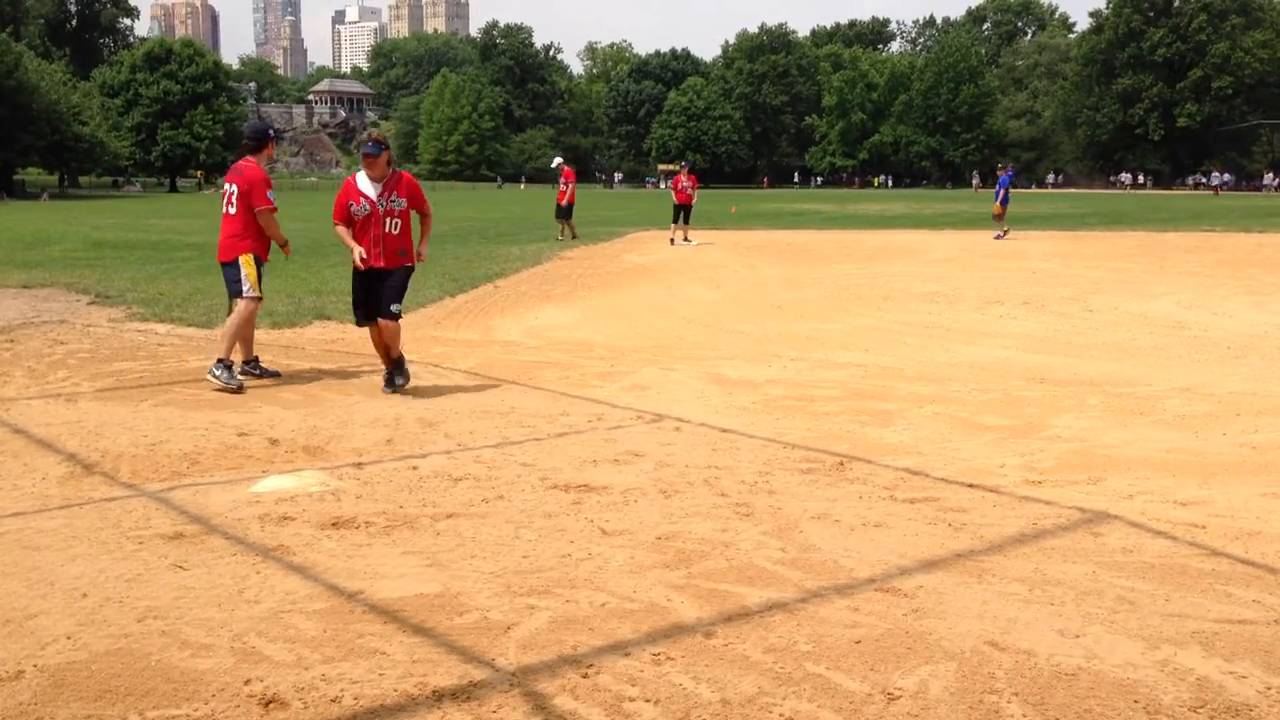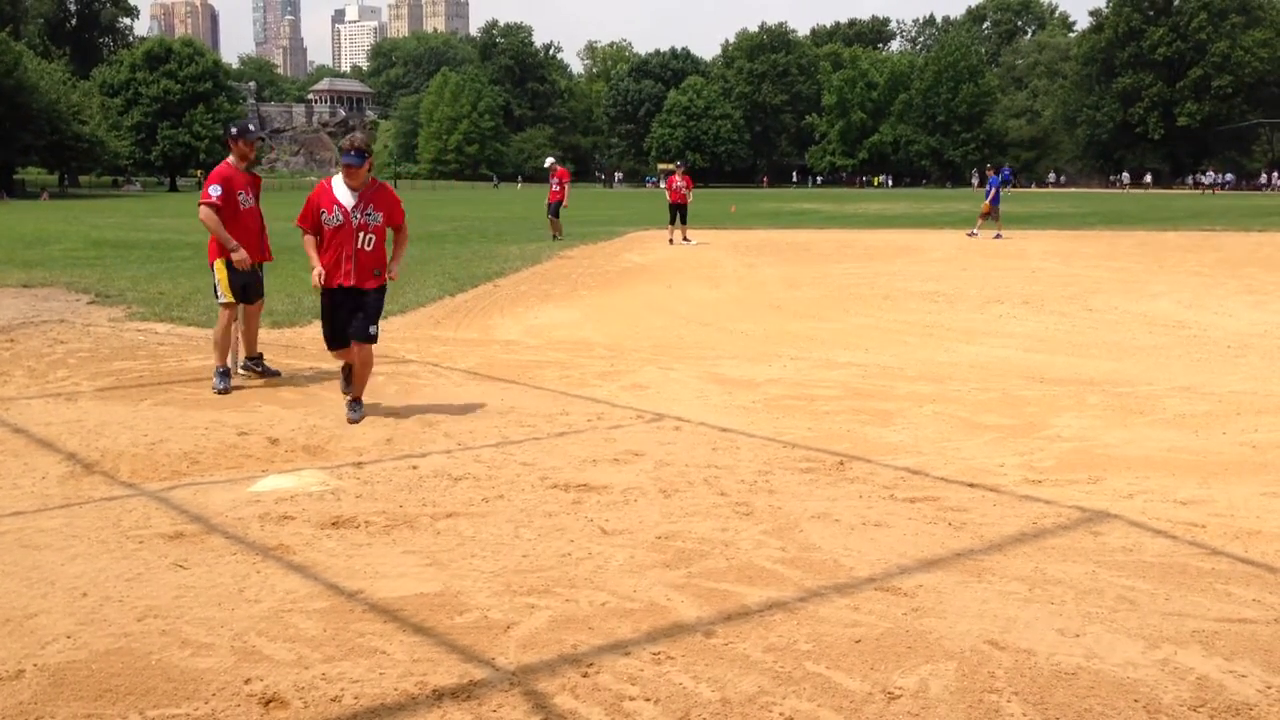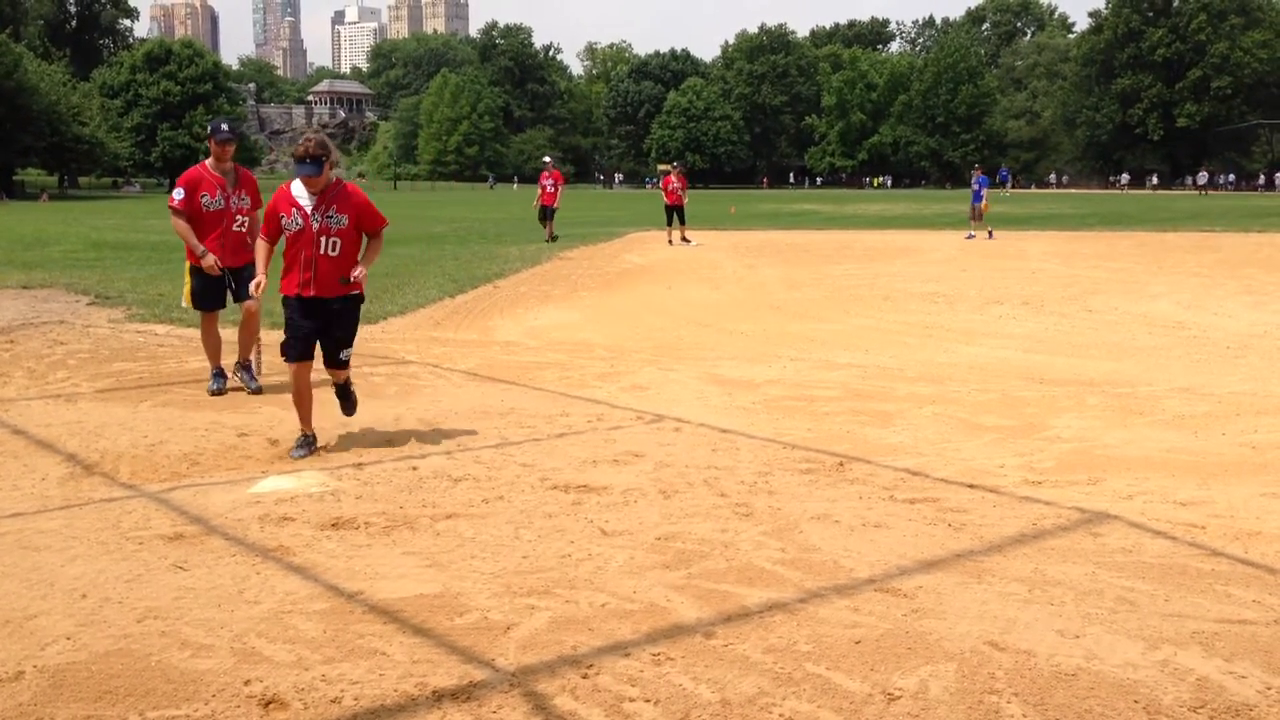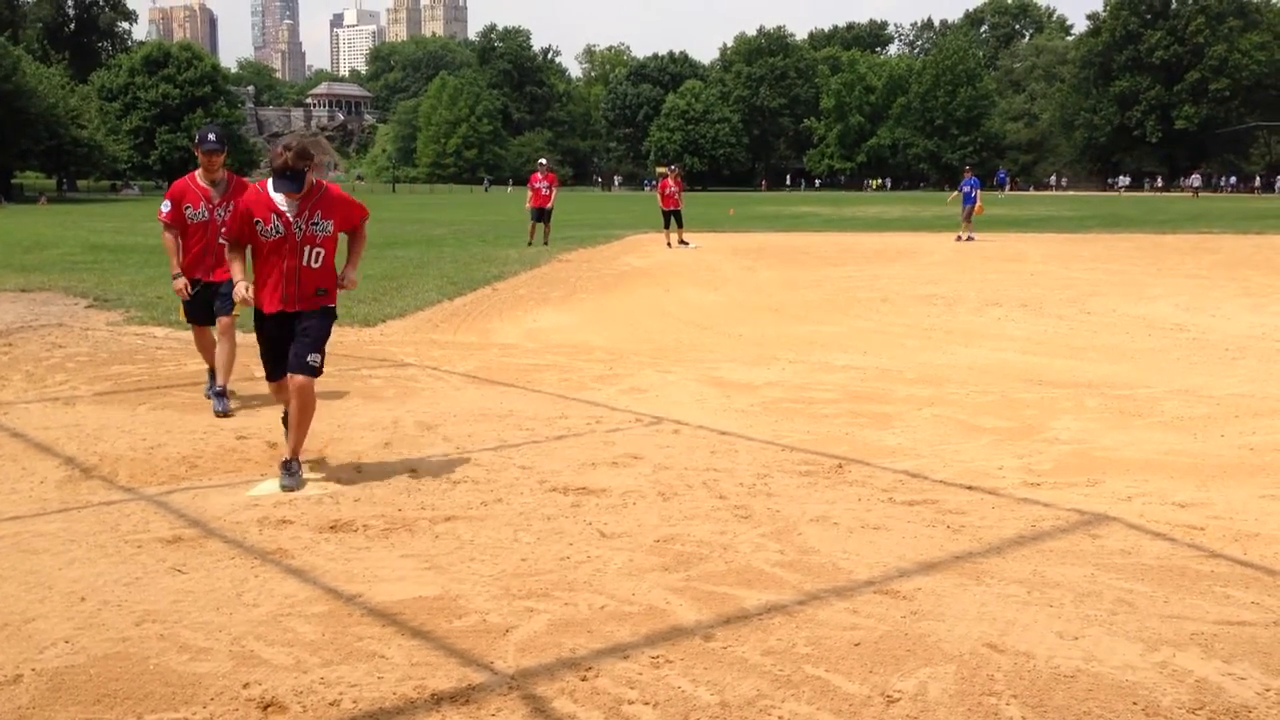
dt=0.3s
person 1, frame 1
left shoulder: (405, 182)
right shoulder: (350, 186)
left elbow: (425, 213)
right elbow: (340, 224)
left wrist: (423, 245)
right wrist: (354, 247)
left hip: (398, 265)
right hip: (365, 267)
left knee: (388, 322)
right knee: (373, 325)
left ankle: (398, 359)
right ankle: (389, 367)
person 1, frame 2
left shoulder: (384, 194)
right shoulder: (322, 192)
left elbow: (400, 229)
right elbow: (308, 232)
left wrist: (396, 261)
right wrist: (315, 265)
left hip: (371, 284)
right hip: (333, 284)
left knee: (362, 345)
right knee: (339, 348)
left ankle: (356, 399)
right ankle: (350, 363)
person 1, frame 3
left shoulder: (352, 197)
right shoulder: (283, 198)
left elbow: (377, 235)
right elbow: (265, 237)
left wrist: (364, 265)
right wrist: (261, 272)
left hip: (342, 296)
right hip: (297, 295)
left knee: (336, 366)
right knee: (298, 365)
left ankle: (343, 382)
right ankle: (306, 434)
person 1, frame 4
left shoulder: (334, 198)
right shoulder: (254, 198)
left elbow: (360, 229)
right elbow: (233, 245)
left wrist: (350, 268)
right wrist: (240, 280)
left hip: (317, 307)
right hip: (269, 308)
left knee: (301, 380)
right knee: (280, 382)
left ankle: (292, 459)
right ankle: (289, 415)
person 2, frame 1
left shoulder: (235, 171)
right shoulder: (258, 176)
right elbow: (265, 219)
right wrist: (283, 243)
left hip: (232, 248)
right hip: (244, 250)
left knee: (247, 306)
right knee: (246, 305)
left ankle: (248, 363)
right ankle: (220, 365)
person 2, frame 2
left shoulder: (252, 177)
right shoulder: (221, 174)
right elbow: (206, 214)
left wrist: (262, 250)
right wrist: (234, 247)
left hip: (253, 256)
right hip: (228, 258)
left knee: (254, 306)
right knee: (230, 311)
left ankle: (252, 360)
right ankle: (221, 372)
person 2, frame 3
left shoulder: (246, 178)
right shoulder: (192, 178)
left elbow: (253, 219)
right elbow: (177, 219)
left wrist: (256, 252)
right wrist: (202, 252)
left hip: (241, 259)
right hip: (206, 262)
left knee: (252, 309)
right knee: (209, 317)
left ankle: (244, 365)
right ankle: (216, 372)
person 2, frame 4
left shoulder: (242, 189)
right shoulder: (179, 189)
right elbow: (170, 234)
right wrist: (176, 274)
left hip: (228, 273)
right hip: (193, 274)
left knee: (225, 326)
right knee: (201, 330)
left ankle: (220, 391)
right ankle: (215, 371)
